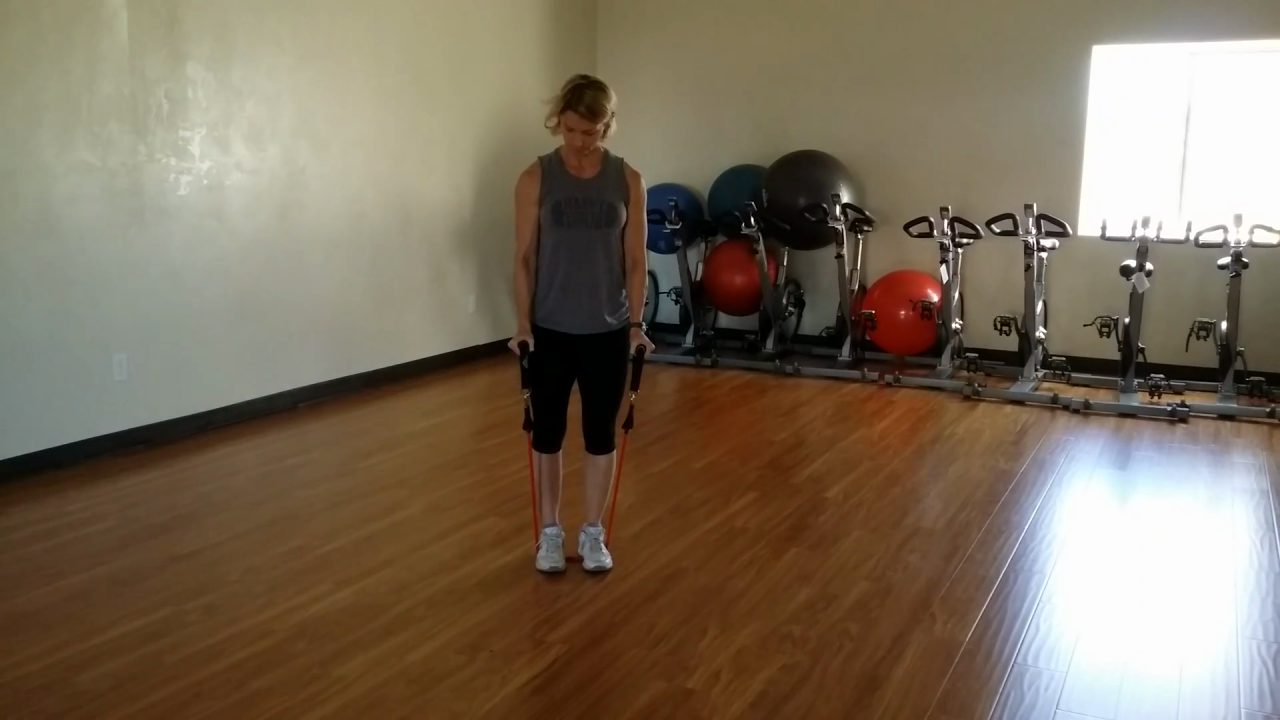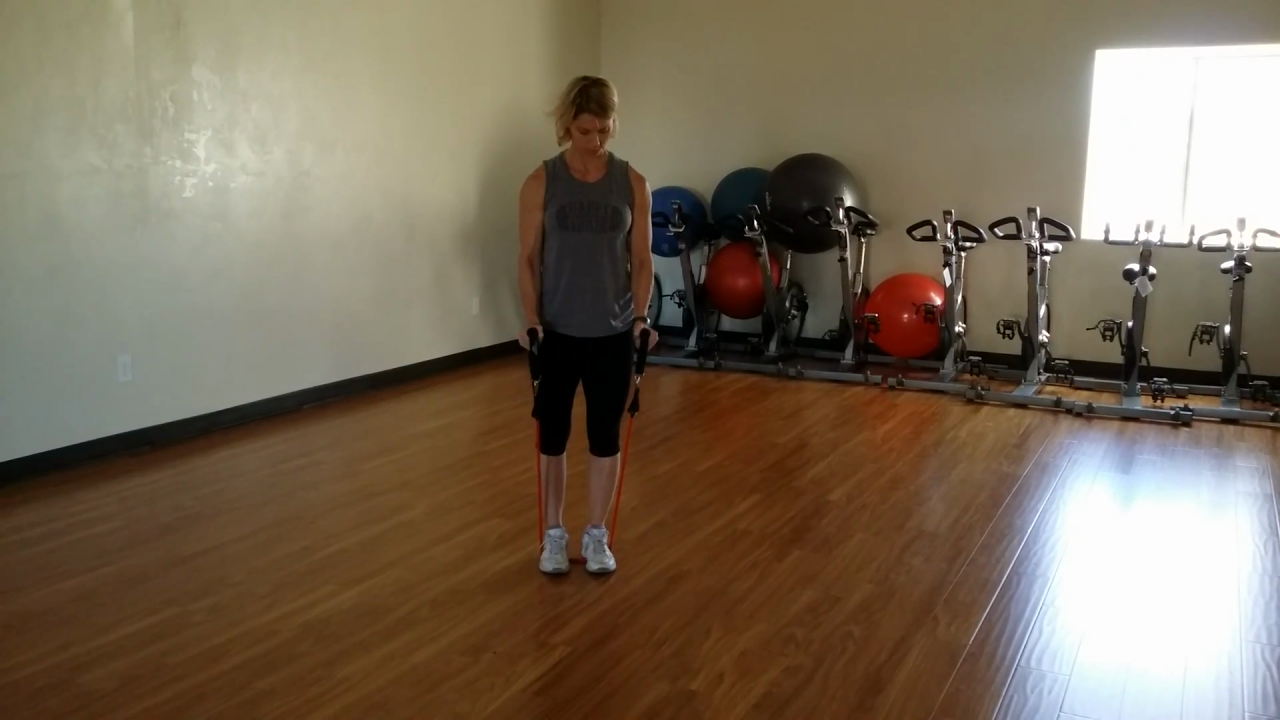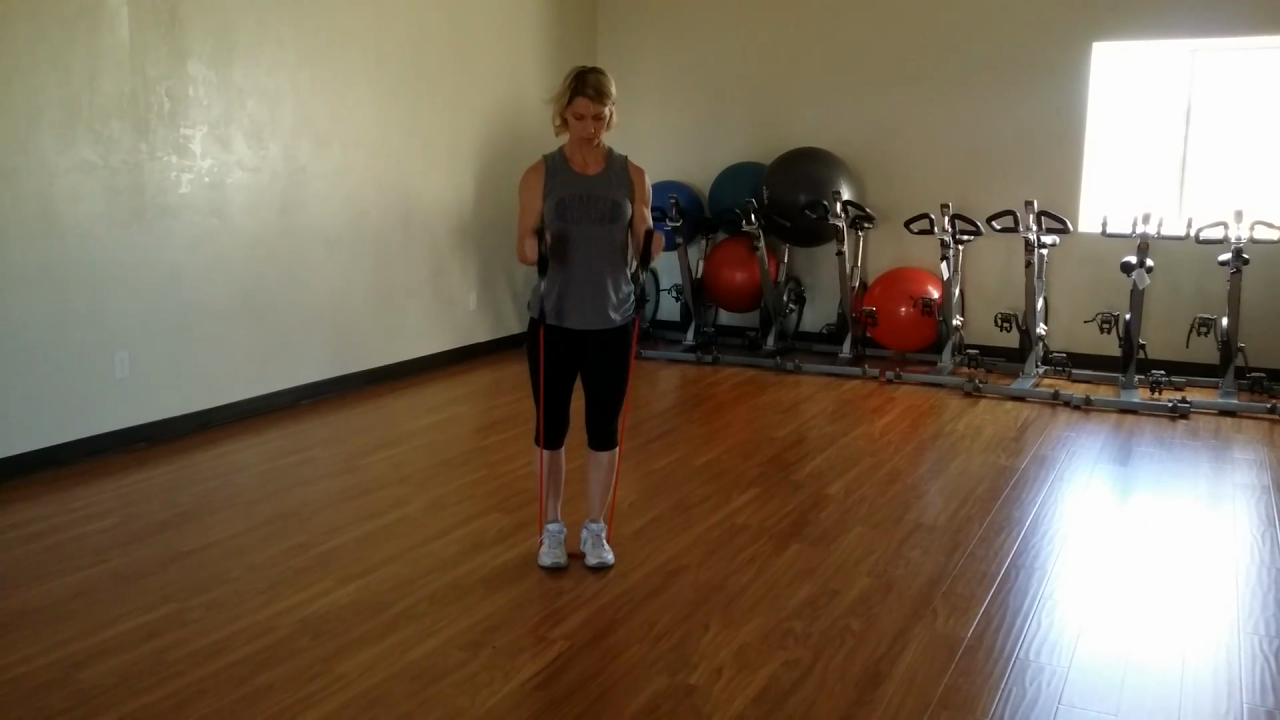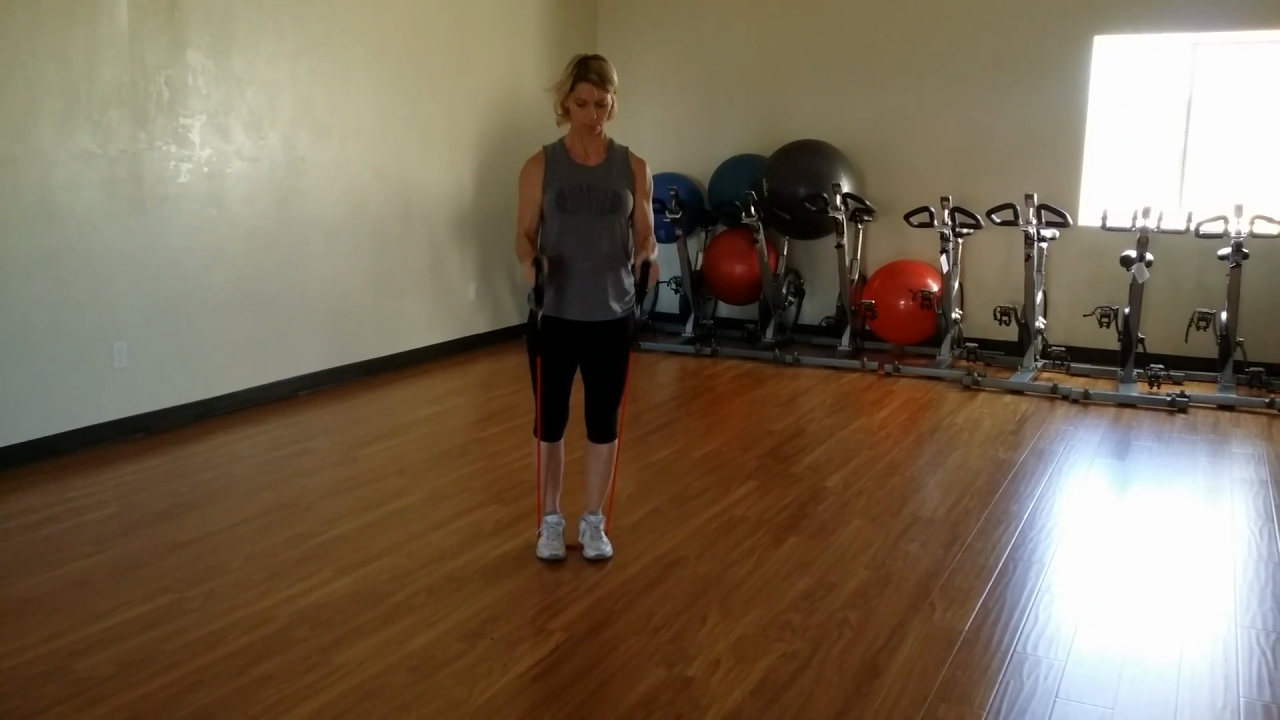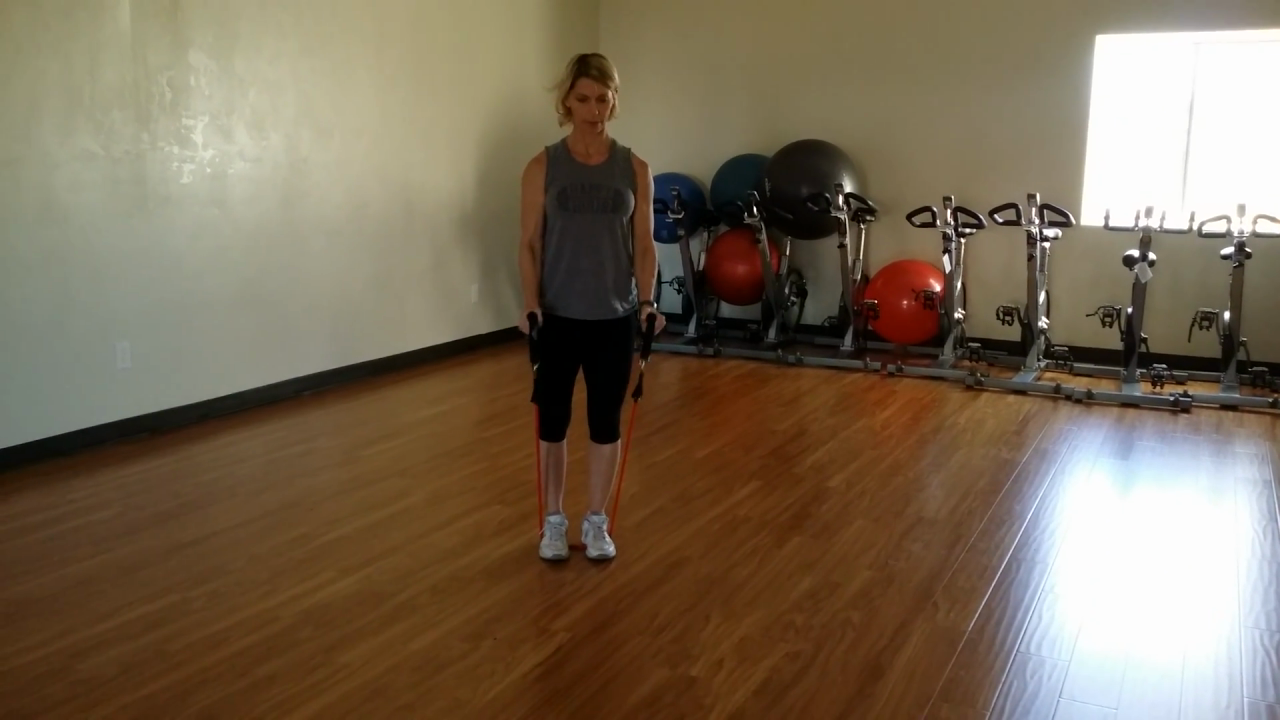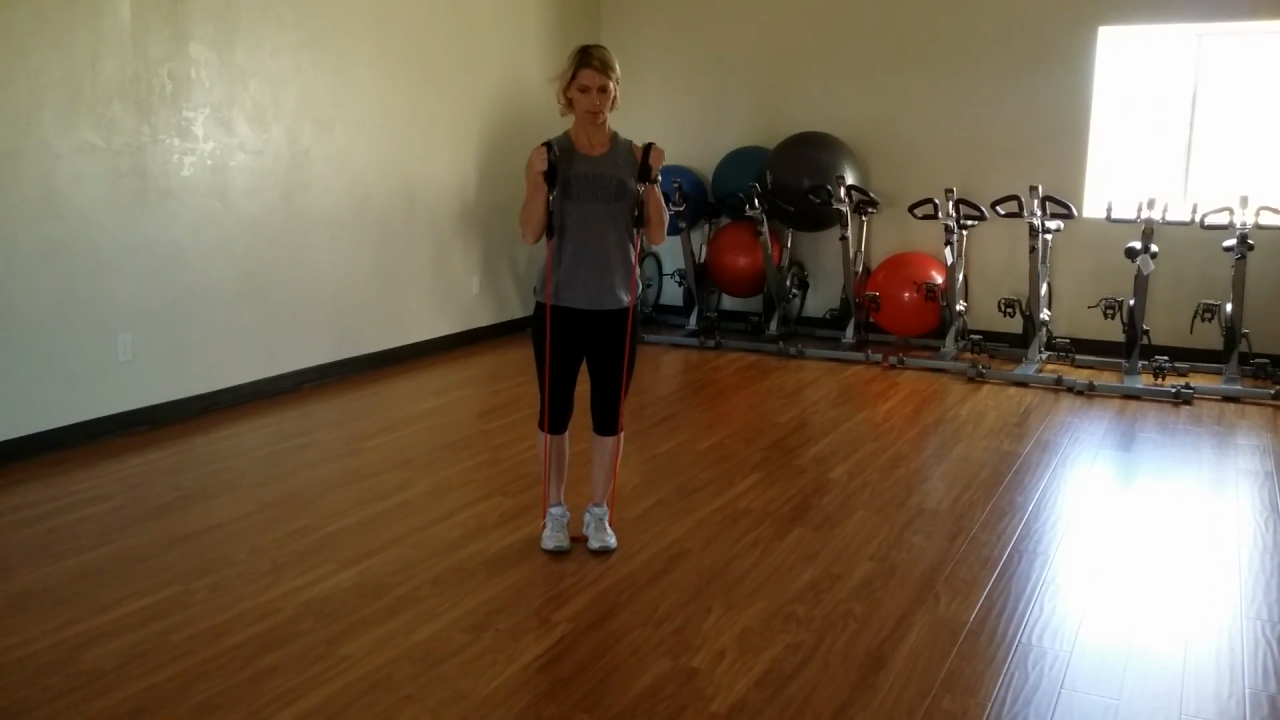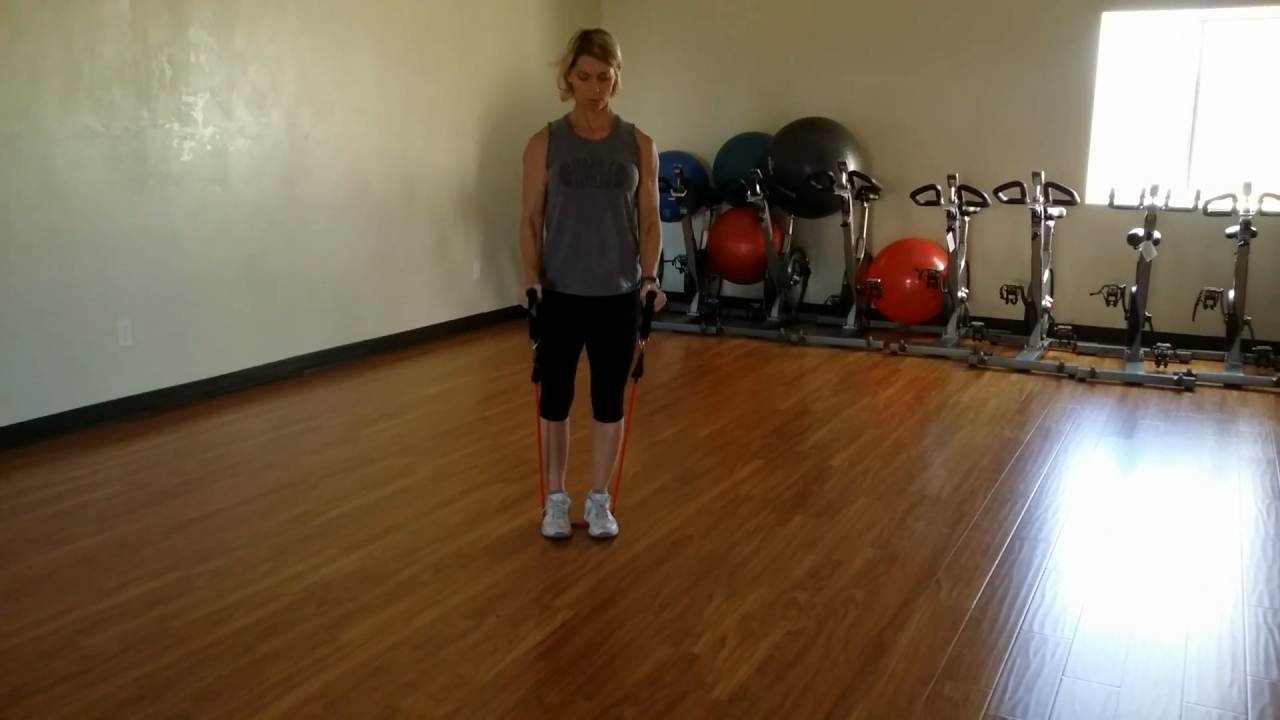
dt=0.7s
person 1, frame 1
left shoulder: (628, 180)
right shoulder: (536, 177)
left elbow: (635, 259)
right elbow: (524, 257)
left wrist: (636, 322)
right wrist: (523, 322)
left hip: (608, 330)
right hip: (551, 330)
left knee: (601, 433)
right knee: (547, 432)
left ankle: (593, 533)
right ankle: (550, 532)
person 1, frame 2
left shoulder: (633, 183)
right shoulder: (541, 182)
left elbow: (641, 260)
right elbow: (528, 258)
left wrist: (640, 315)
right wrist: (532, 317)
left hip: (613, 333)
right hip: (556, 332)
left knee: (605, 435)
right knee: (552, 434)
left ankle: (596, 535)
right ankle: (553, 534)
person 1, frame 3
left shoulder: (631, 176)
right shoulder: (540, 174)
left elbow: (640, 254)
right elbow: (524, 253)
left wrist: (649, 247)
right wrist: (528, 247)
left hip: (612, 324)
right hip: (553, 323)
left knee: (603, 429)
right knee: (551, 429)
left ankle: (595, 529)
right ankle: (552, 528)
person 1, frame 4
left shoulder: (633, 167)
right shoulder: (540, 165)
left elbow: (645, 238)
right elbow: (524, 235)
left wrist: (645, 256)
right wrist: (529, 260)
left hip: (612, 316)
right hip: (553, 316)
left knee: (603, 421)
right knee: (550, 421)
left ankle: (593, 521)
right ankle: (551, 520)
person 1, frame 5
left shoulder: (634, 168)
right shoulder: (542, 166)
left elbow: (644, 244)
right elbow: (529, 243)
left wrist: (647, 299)
right wrist: (530, 301)
left hip: (613, 317)
right hip: (556, 318)
left knee: (605, 422)
right knee: (552, 421)
left ankle: (596, 522)
right ankle: (553, 520)
person 1, frame 6
left shoulder: (635, 155)
right shoulder: (549, 153)
left elbow: (655, 234)
right elbow: (530, 233)
left wrist: (652, 181)
right wrist: (538, 180)
left hip: (617, 306)
right hip: (559, 305)
left knee: (608, 413)
right knee: (555, 412)
left ankle: (598, 513)
right ankle: (555, 512)
person 1, frame 7
left shoulder: (639, 144)
right shoulder: (545, 143)
left elbow: (649, 221)
right elbow: (531, 219)
left wrist: (650, 276)
right wrist: (530, 275)
left hip: (618, 296)
right hip: (559, 294)
left knee: (609, 399)
right knee: (555, 398)
left ankle: (599, 500)
right ankle: (556, 499)
